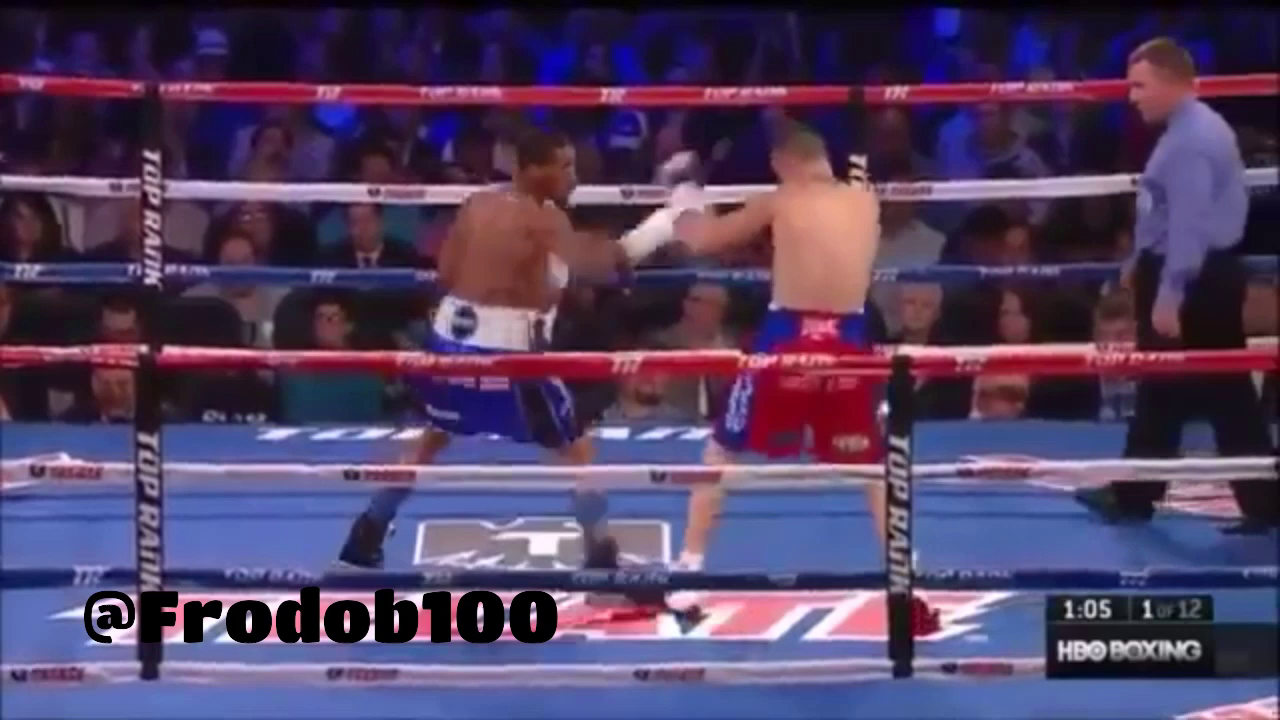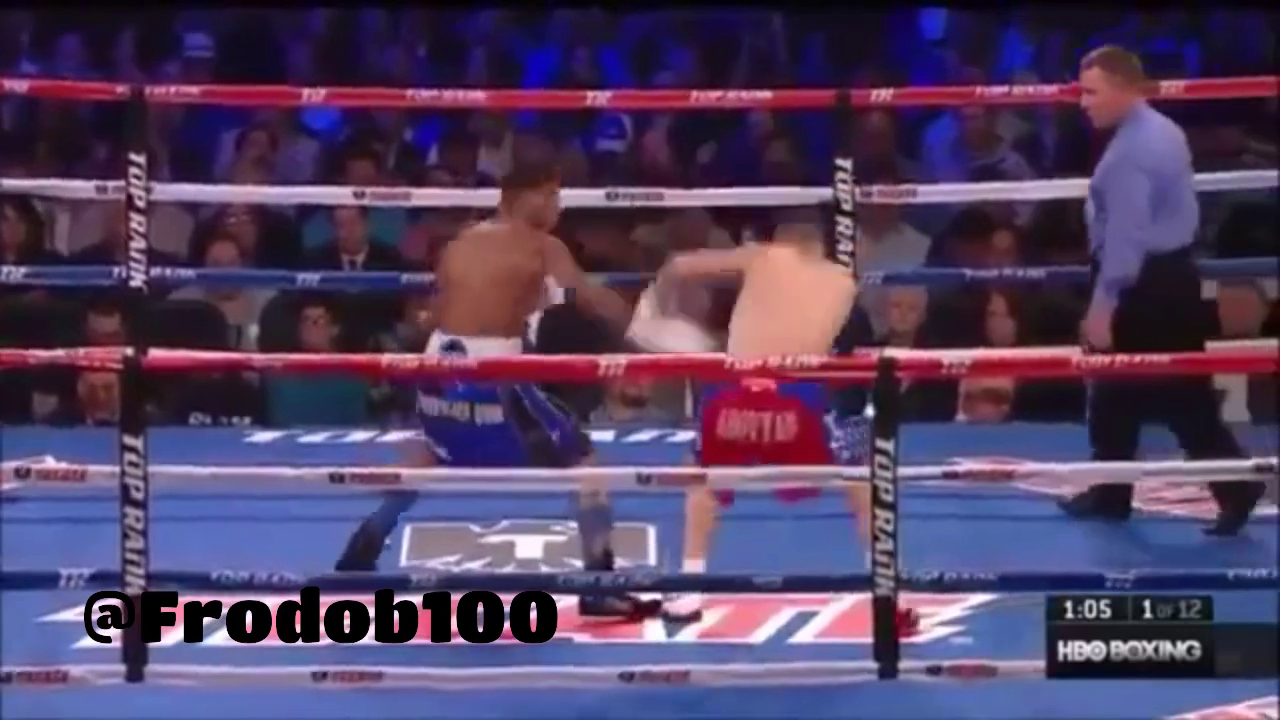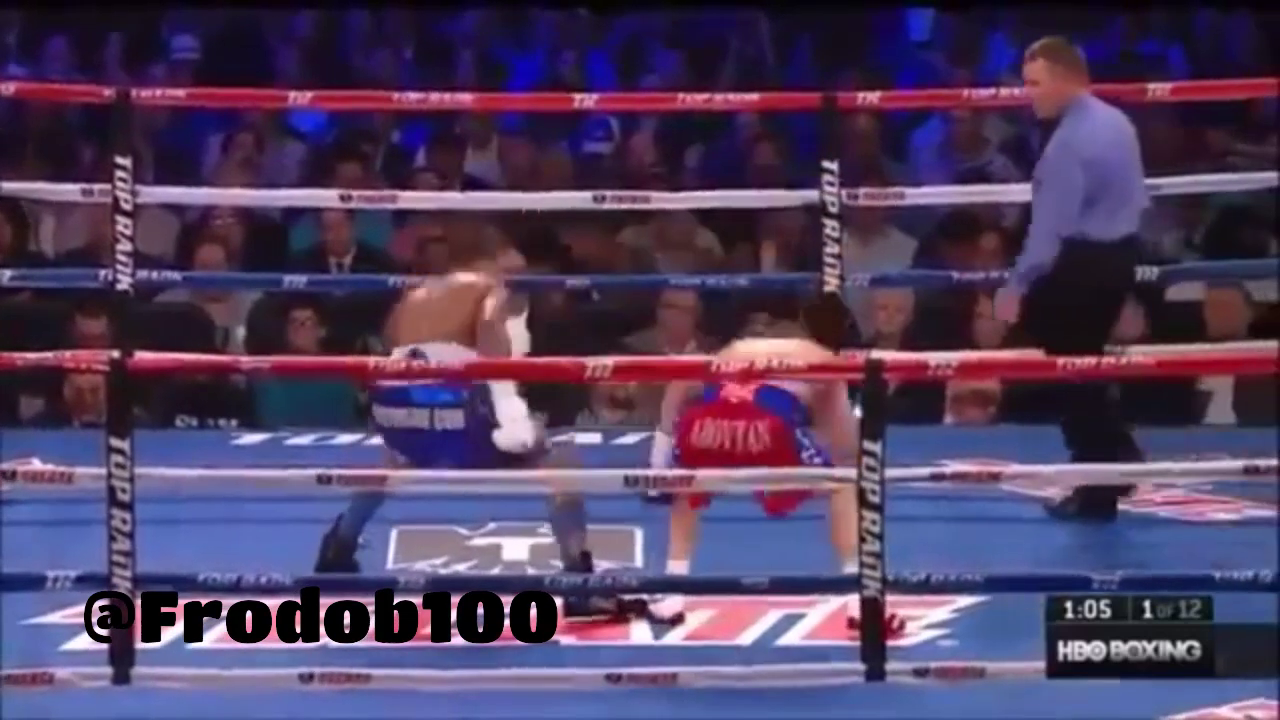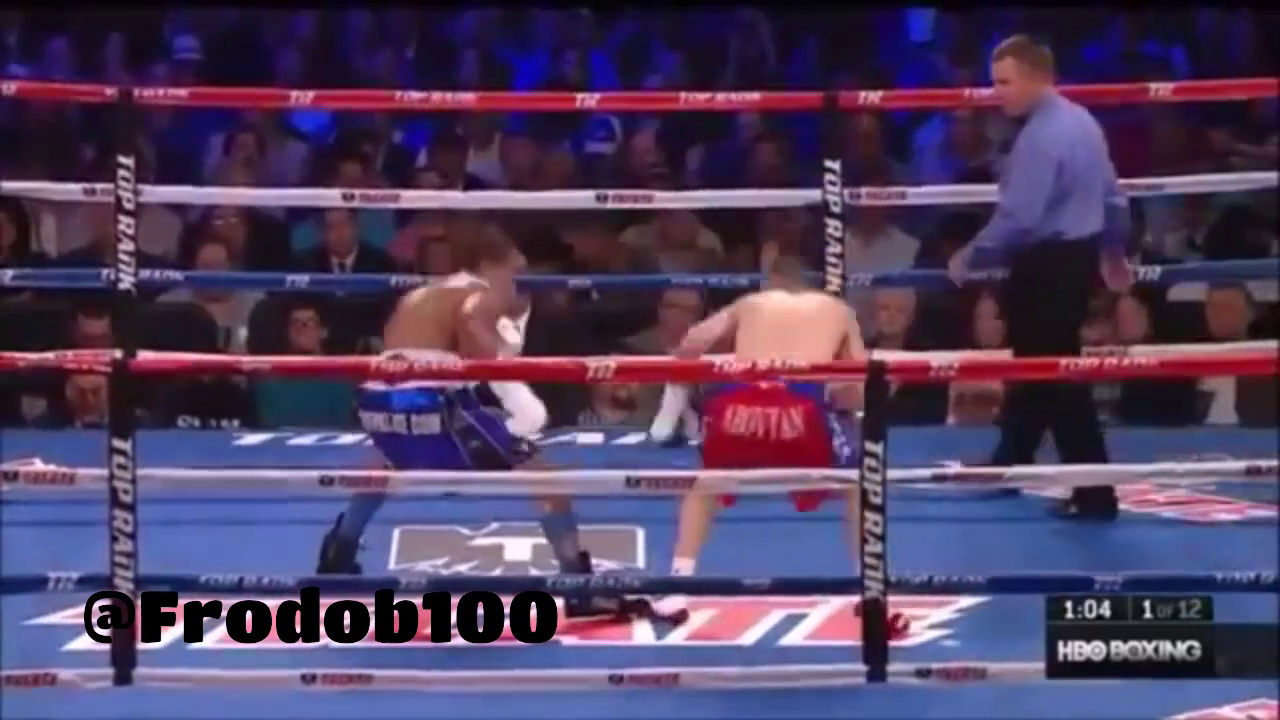
dt=0.2s
person 1, frame 1
left shoulder: (1188, 141)
right shoulder: (1201, 127)
left elbow: (1190, 226)
left wrist: (1168, 294)
right wrist: (1141, 259)
left hip: (1193, 279)
right hip: (1216, 274)
left knee: (1163, 388)
right knee: (1227, 392)
left ankle: (1135, 493)
person 1, frame 2
left shoulder: (1131, 149)
right shoulder: (1164, 132)
left elbow: (1124, 233)
left wrist: (1102, 302)
right wrist: (1109, 289)
left hip: (1143, 280)
right hip: (1174, 273)
left knee: (1115, 388)
right knee: (1186, 391)
left ankle: (1111, 493)
right ankle: (1232, 487)
person 1, frame 3
left shoulder: (1072, 140)
right shoulder: (1115, 122)
left elbow: (1053, 224)
right elbow: (1134, 197)
left wrist: (1017, 286)
left hip: (1081, 267)
right hip: (1114, 257)
left knee: (1073, 377)
left ankle: (1098, 491)
right ankle: (1115, 465)
person 1, frame 4
left shoulder: (1040, 138)
right shoulder: (1081, 121)
left elbow: (1016, 216)
right elbow: (1111, 195)
left wrist: (970, 257)
right wrist: (1112, 251)
left hip: (1049, 265)
right hip: (1077, 257)
left knee: (1054, 377)
left ankle: (1096, 491)
right ankle: (1008, 465)
person 2, frame 1
left shoulder: (476, 206)
right shoulder: (543, 217)
left elbow: (444, 276)
right elbow: (597, 265)
right wrist: (662, 223)
left hip: (448, 339)
right hip: (502, 353)
left knee: (434, 438)
right knee: (578, 449)
left ankle: (366, 538)
right ankle: (604, 566)
person 2, frame 2
left shoulder: (459, 245)
right shoulder: (538, 247)
right elbow: (589, 294)
left hip: (438, 381)
right hip: (490, 388)
left knee: (432, 458)
right knee: (586, 466)
left ankle: (362, 550)
person 2, frame 3
left shoulder: (414, 297)
right shoulder: (490, 289)
right elbow: (490, 327)
right wrist: (509, 401)
left hip: (391, 395)
right hip: (447, 397)
left knee: (399, 460)
left ankle: (337, 552)
right ankle: (582, 590)
person 2, frame 4
left shoulder: (418, 295)
right shoulder: (486, 293)
right elbow: (471, 330)
left wrist: (495, 347)
right wrist: (516, 391)
left hip: (378, 399)
right hip: (430, 400)
left knee: (395, 460)
left ankle: (338, 553)
person 3, frame 1
left shoulder: (780, 201)
right shoulder: (865, 198)
left elbow: (701, 241)
left wrist: (683, 199)
left hip: (785, 343)
right hip: (847, 345)
left knee: (718, 460)
right knee: (874, 469)
left ankle: (686, 578)
person 3, frame 2
left shoulder: (762, 257)
right shoulder: (843, 281)
left elbow: (682, 267)
left wrist: (657, 294)
left hip: (728, 398)
right hip: (794, 399)
right knee: (863, 478)
left ankle: (690, 589)
person 3, frame 3
left shoulder: (738, 348)
right shoulder: (823, 357)
left elbow: (680, 390)
right elbow: (846, 448)
left wrist: (660, 456)
left hip: (708, 418)
right hip: (771, 420)
left knee: (687, 488)
right knee: (843, 487)
left ankle: (673, 592)
right ankle: (859, 602)
person 3, frame 4
left shoulder: (751, 304)
right shoulder: (838, 311)
left elbow: (691, 347)
right elbow: (856, 398)
left wrist: (670, 404)
left hip: (737, 404)
right hip: (801, 405)
left knee: (706, 486)
right knee: (858, 482)
left ankle: (676, 592)
